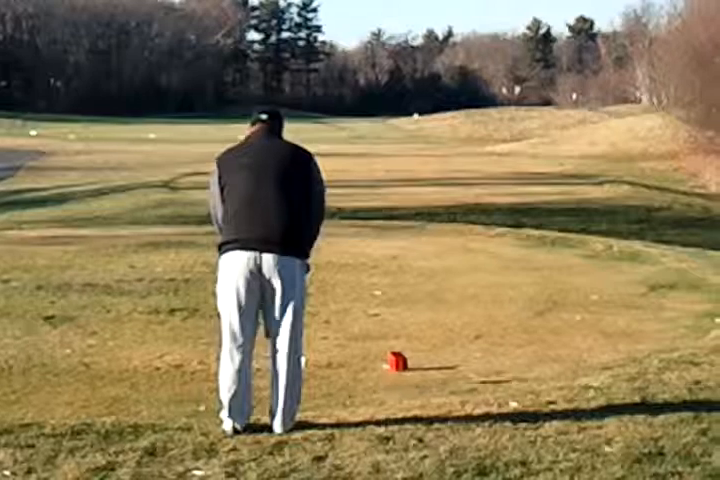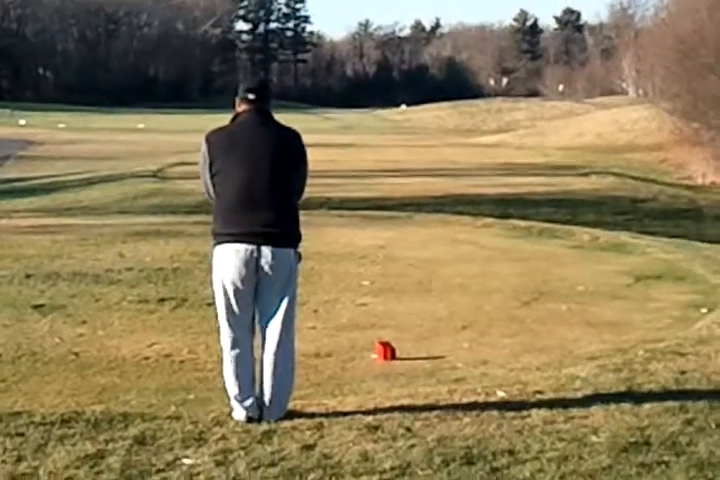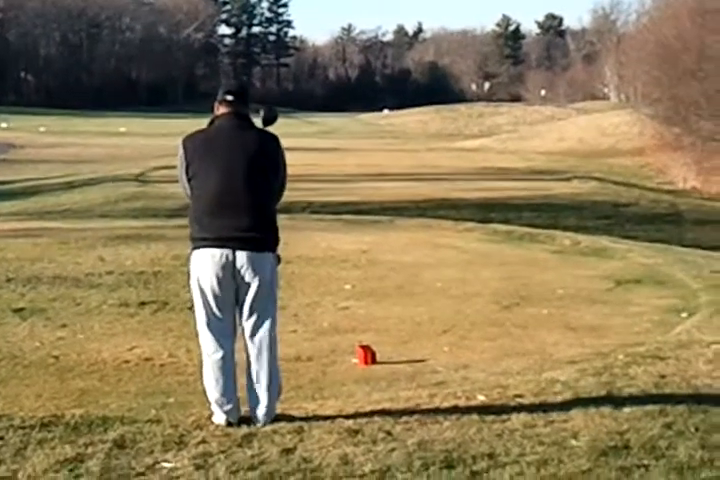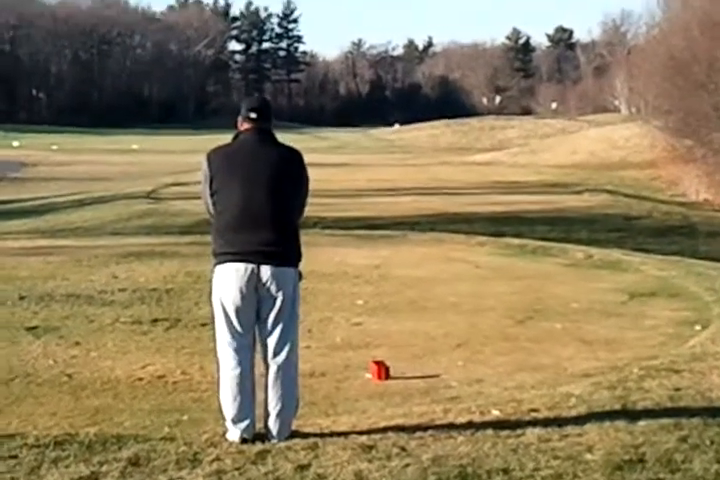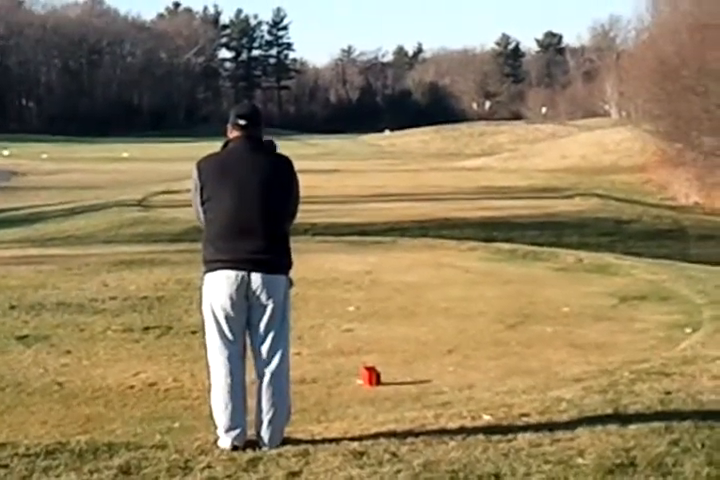
dt=1s
person 1, frame 1
left shoulder: (226, 160)
right shoulder: (301, 158)
left elbow: (218, 217)
right elbow: (315, 213)
left hip: (237, 254)
right hip: (285, 257)
left knee: (235, 342)
right knee: (287, 343)
left ankle: (234, 418)
right ankle: (283, 419)
person 1, frame 2
left shoulder: (215, 141)
right shoulder: (291, 140)
left elbow: (211, 192)
right elbow: (297, 191)
left hip: (232, 245)
right hip: (279, 246)
left knee: (236, 334)
right knee: (277, 332)
left ankle: (244, 406)
right ankle: (273, 407)
person 1, frame 3
left shoulder: (192, 144)
right shoulder: (268, 143)
left elbow: (190, 192)
right elbow: (276, 193)
left hip: (208, 249)
right hip: (257, 250)
left knee: (215, 336)
right knee: (261, 335)
left ankle: (225, 411)
right ankle: (262, 411)
person 1, frame 4
left shoulder: (216, 159)
right shoulder: (291, 159)
left elbow: (212, 208)
right elbow: (297, 210)
left hip: (232, 264)
right hip: (280, 265)
left knee: (234, 351)
right knee: (280, 351)
left ankle: (240, 428)
right ankle: (279, 428)
person 1, frame 5
left shoulder: (206, 167)
right shoulder: (281, 166)
left elbow: (202, 216)
left hip: (222, 272)
right hip: (270, 272)
left knee: (225, 357)
right knee: (272, 357)
left ankle: (231, 435)
right ankle: (270, 435)
